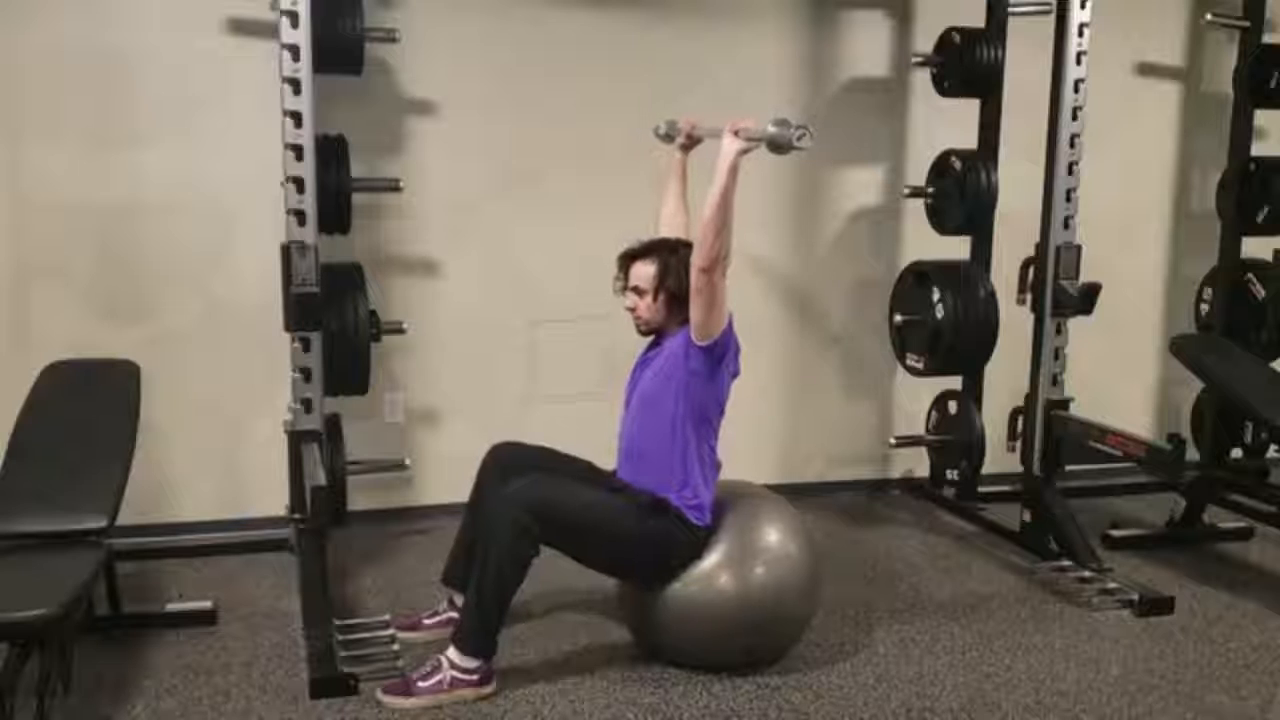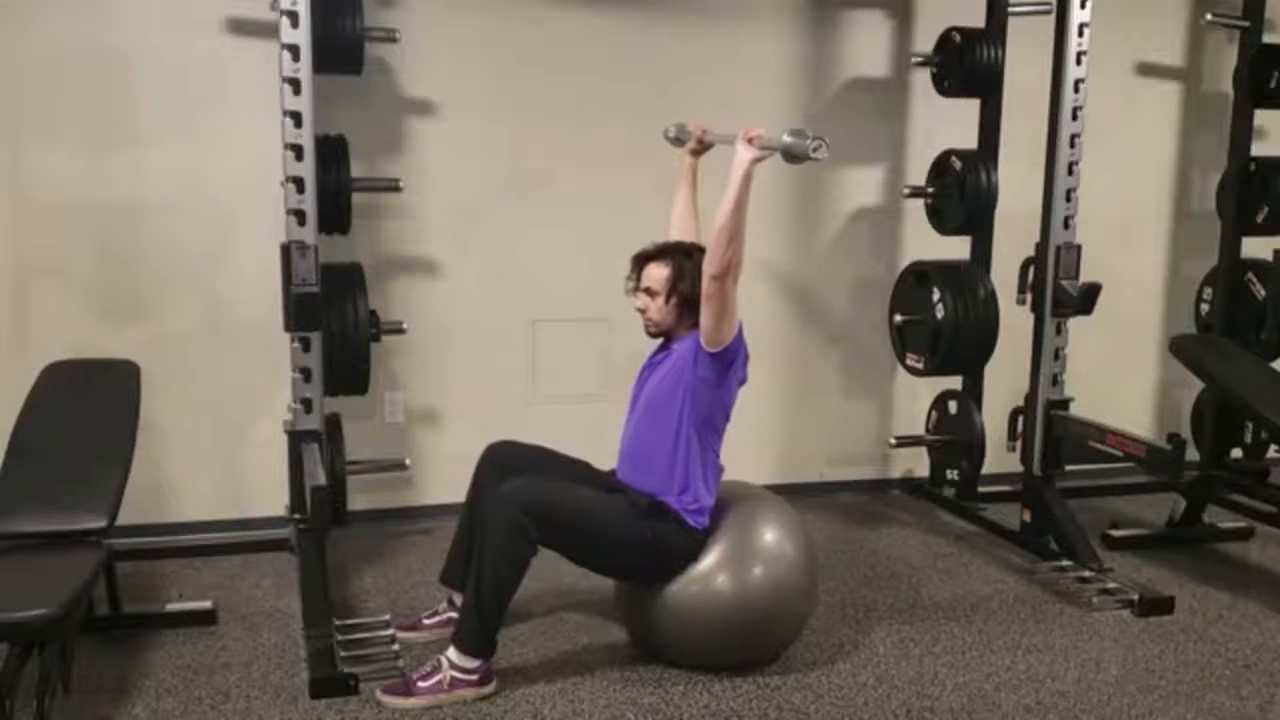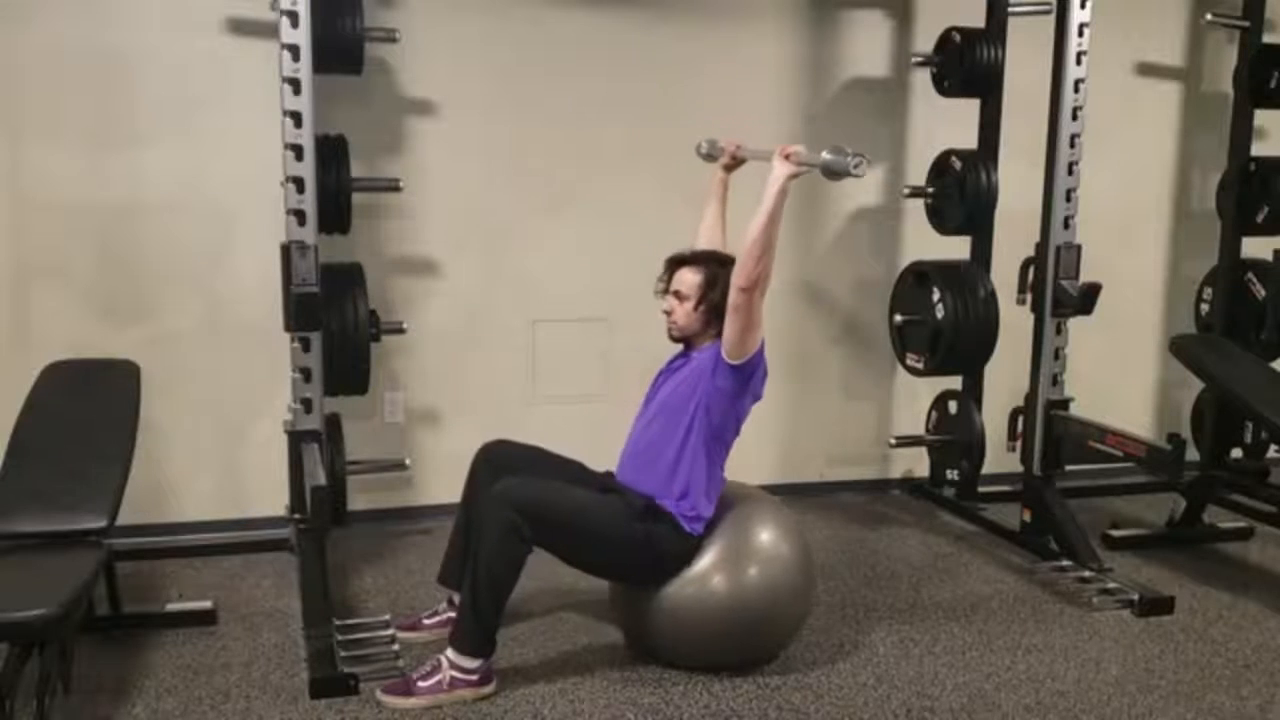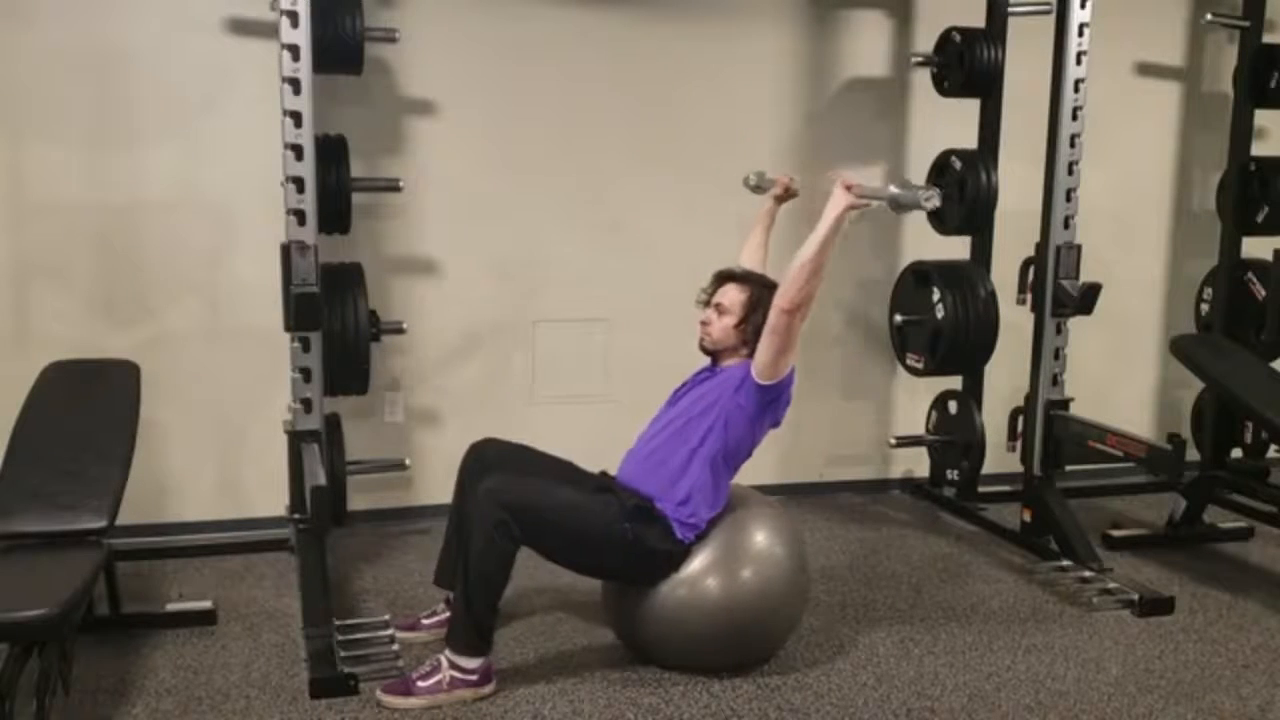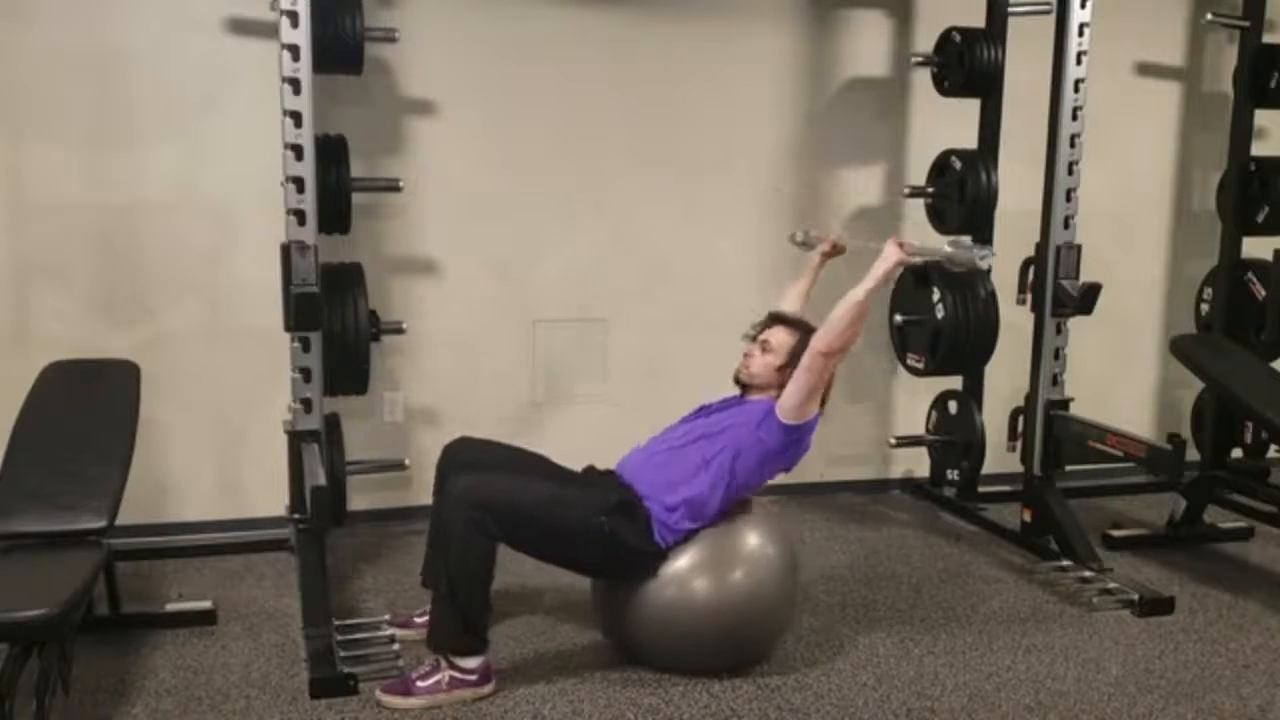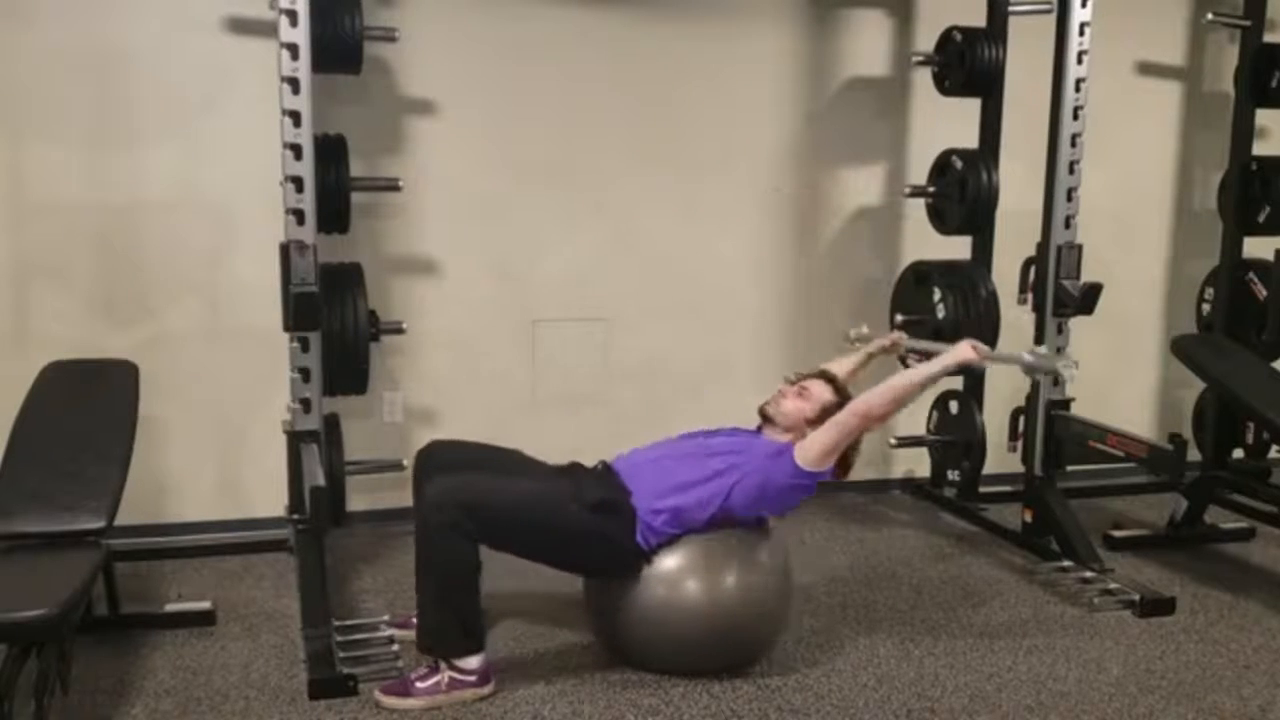
dt=0.4s
person 1, frame 1
left shoulder: (704, 349)
right shoulder: (665, 340)
left elbow: (706, 262)
right elbow: (672, 236)
left wrist: (728, 161)
right wrist: (679, 156)
left hip: (667, 527)
right hip: (633, 497)
left knee: (521, 501)
right knee: (506, 461)
left ankle: (469, 664)
right ankle: (460, 602)
person 1, frame 2
left shoulder: (712, 354)
right shoulder: (674, 342)
left elbow: (718, 269)
right elbow: (682, 243)
left wrist: (743, 170)
right wrist: (689, 161)
left hip: (663, 529)
right hip: (629, 496)
left knee: (516, 501)
right knee: (503, 459)
left ankle: (469, 665)
right ankle: (461, 602)
person 1, frame 3
left shoulder: (731, 364)
right shoulder: (694, 351)
left elbow: (746, 280)
right elbow: (707, 255)
left wrist: (777, 185)
right wrist: (721, 176)
left hip: (658, 533)
right hip: (624, 499)
left knee: (509, 499)
right knee: (497, 459)
left ankle: (468, 664)
right ankle: (460, 603)
person 1, frame 4
left shoulder: (758, 385)
right shoulder: (719, 370)
left elbow: (788, 304)
right elbow: (745, 281)
left wrist: (833, 214)
right wrist: (771, 206)
left hip: (650, 535)
right hip: (618, 498)
left knee: (497, 498)
right knee: (487, 458)
left ankle: (467, 665)
right ankle: (458, 603)
person 1, frame 5
left shoulder: (779, 426)
right shoulder: (742, 405)
left elbow: (825, 347)
right elbow: (782, 324)
left wrist: (882, 268)
right wrist: (816, 261)
left hip: (631, 531)
right hip: (607, 495)
left knee: (471, 498)
right knee: (463, 457)
left ankle: (464, 664)
right ankle: (448, 607)
person 1, frame 6
left shoulder: (790, 470)
right shoulder: (757, 441)
left elbow: (864, 412)
right elbow: (818, 381)
left wrist: (948, 359)
right wrist: (872, 349)
left hip: (614, 526)
right hip: (594, 488)
left knee: (447, 500)
right knee: (438, 460)
left ankle: (462, 665)
right ankle: (445, 611)
